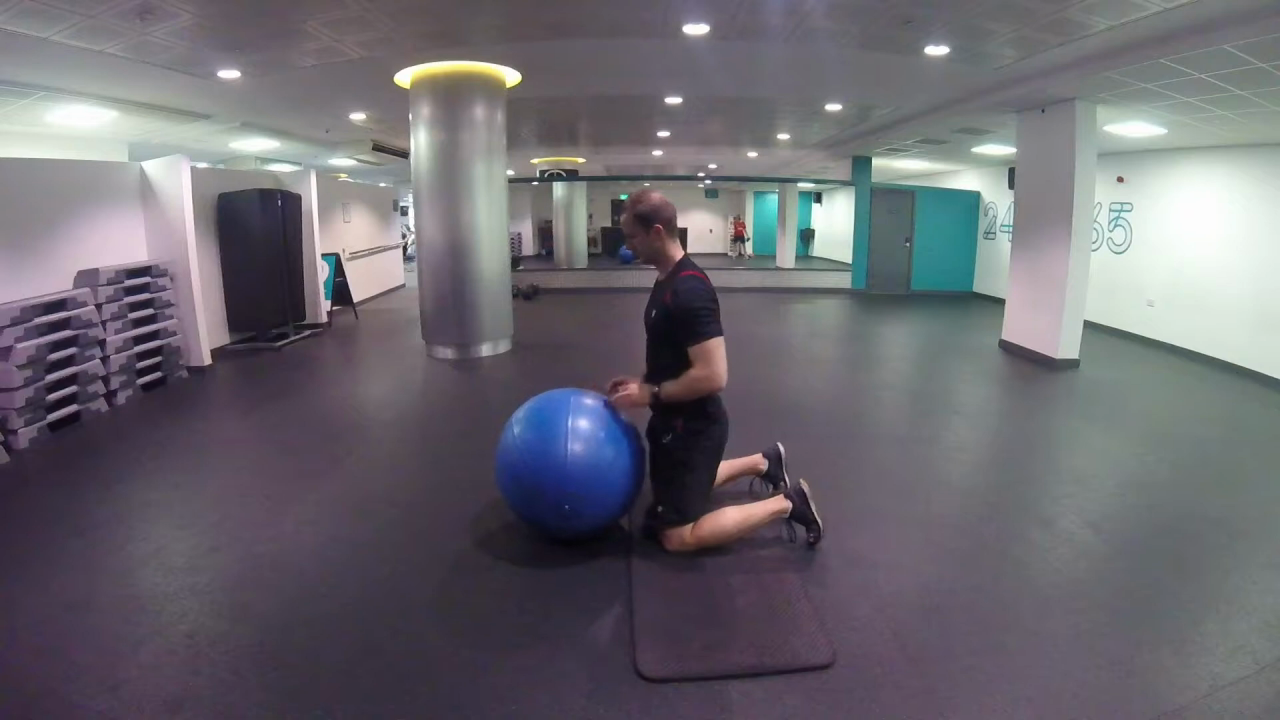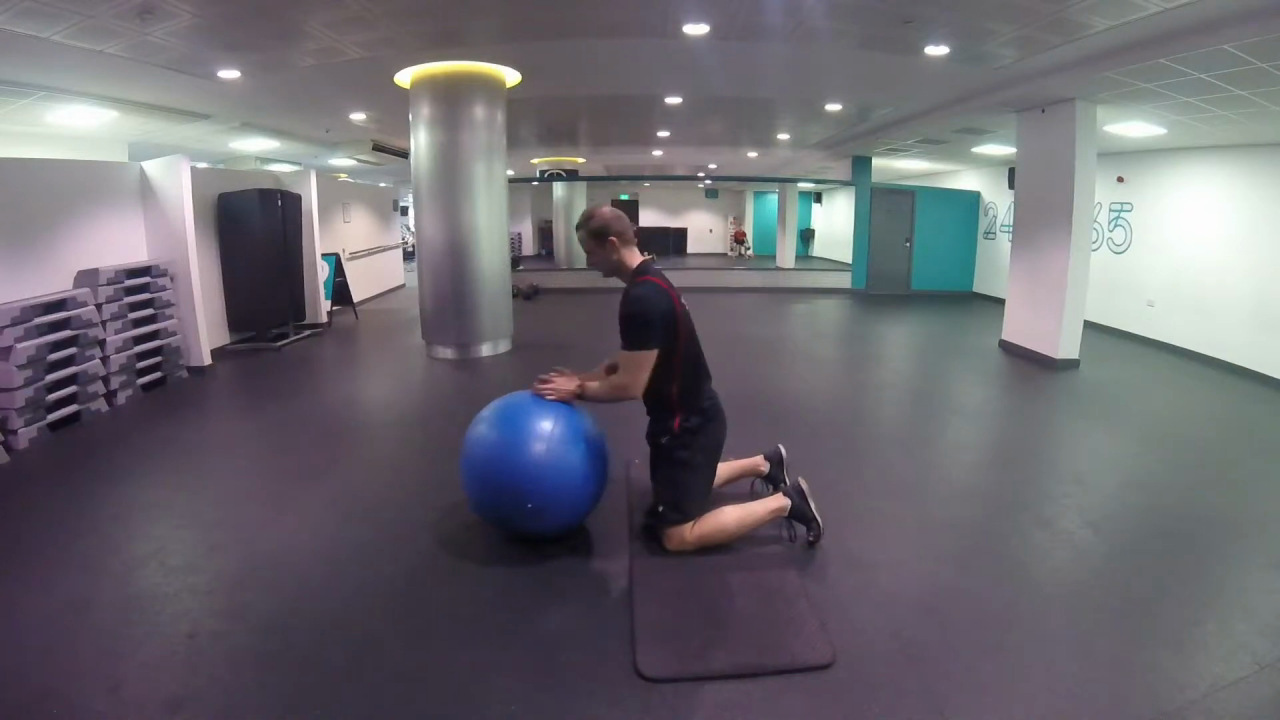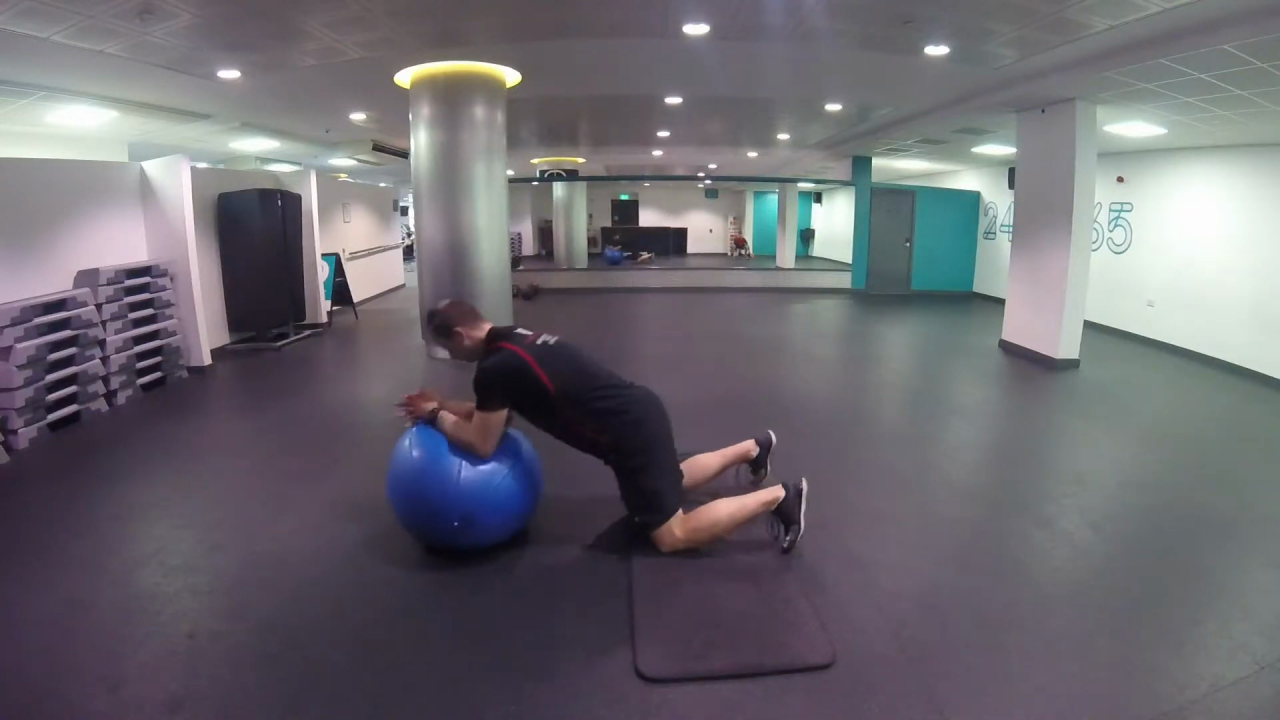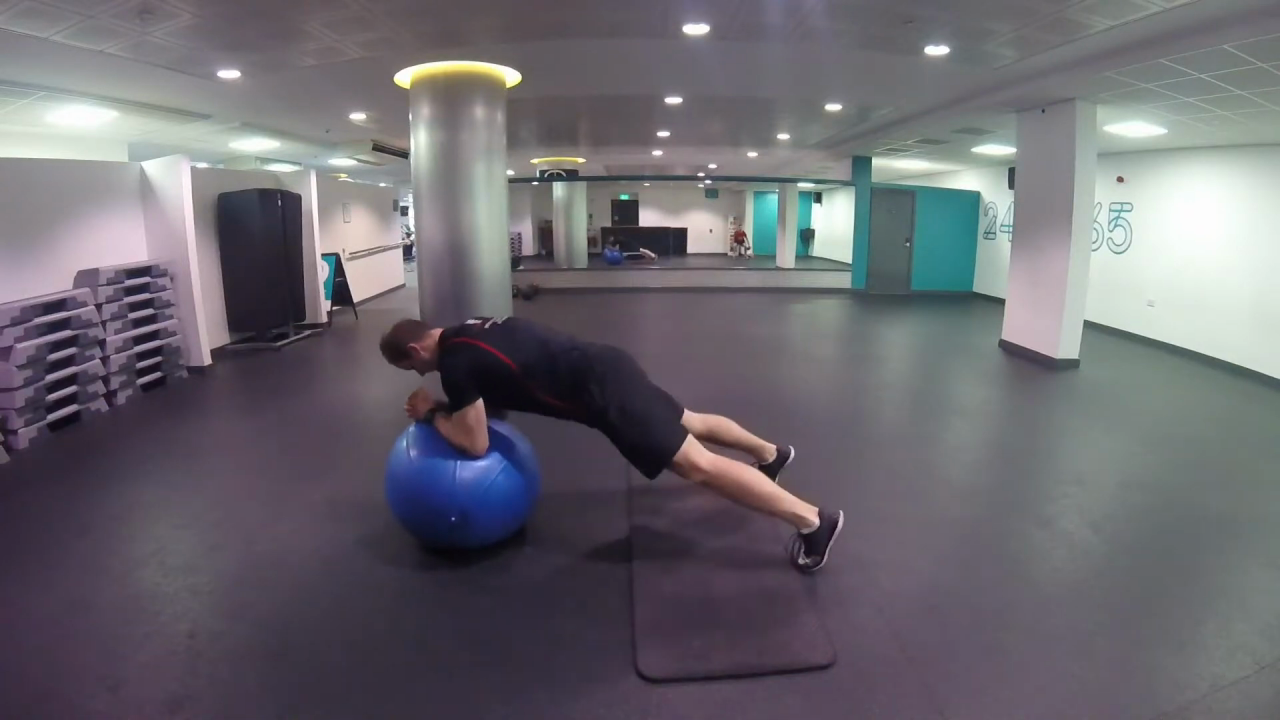
dt=0.7s
person 1, frame 1
left shoulder: (688, 292)
right shoulder: (669, 280)
left elbow: (712, 376)
left wrist: (650, 394)
right wrist: (644, 382)
left hip: (690, 425)
right hip: (677, 418)
left knee: (676, 535)
left ankle: (785, 503)
right ankle: (763, 462)
person 1, frame 2
left shoulder: (643, 299)
right shoulder: (647, 284)
left elbow: (631, 386)
right elbow: (633, 362)
left wrist: (578, 391)
right wrist: (583, 378)
left hip: (688, 423)
right hip: (685, 415)
left knee: (677, 535)
right knee: (676, 484)
left ankle: (784, 502)
right ankle: (763, 464)
person 1, frame 3
left shoulder: (495, 367)
right shoulder: (514, 337)
left elbow: (483, 444)
right elbow: (496, 411)
left wrist: (435, 416)
right wrist: (448, 407)
left hip: (630, 431)
right hip: (637, 410)
left knee: (671, 536)
right knee: (674, 483)
left ankle: (779, 496)
right ankle: (753, 447)
person 1, frame 4
left shoulder: (455, 363)
right shoulder: (470, 333)
left elbow: (476, 443)
right elbow: (493, 395)
left wrist: (432, 414)
right wrist: (449, 407)
left hip: (601, 389)
right hip: (607, 365)
left knee: (698, 465)
right knee: (693, 424)
left ankle: (812, 521)
right ankle: (771, 454)
